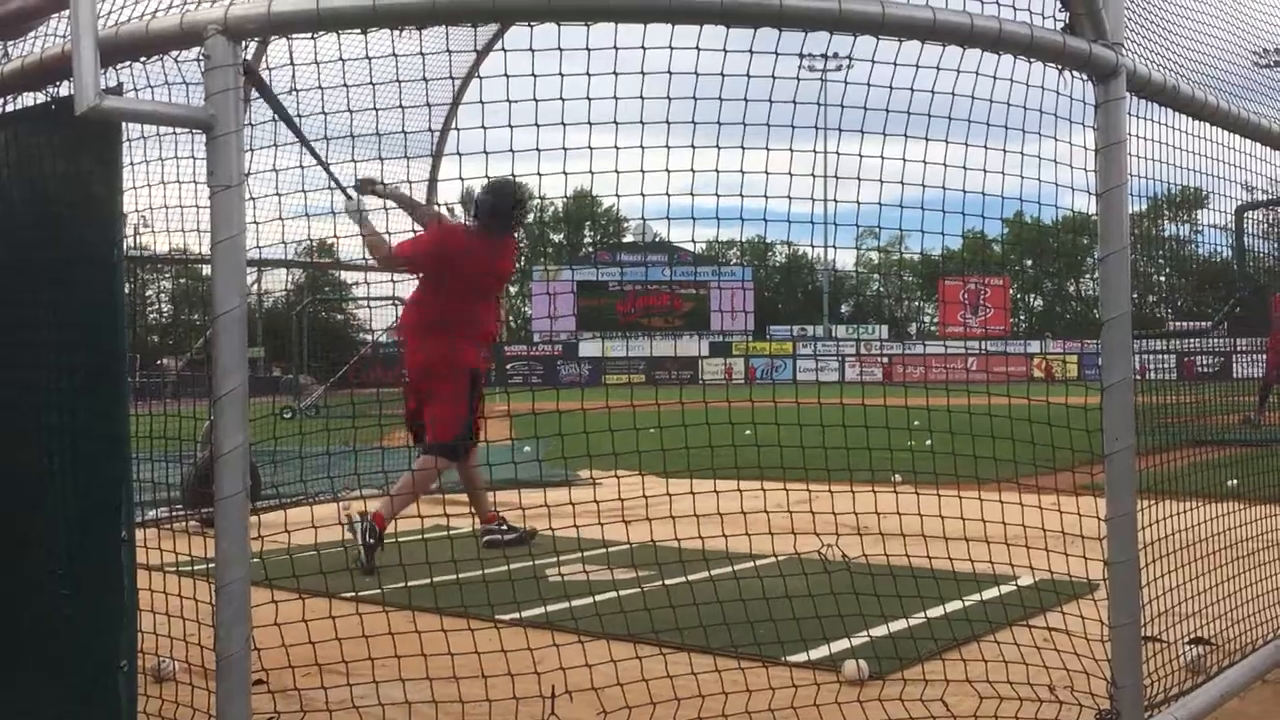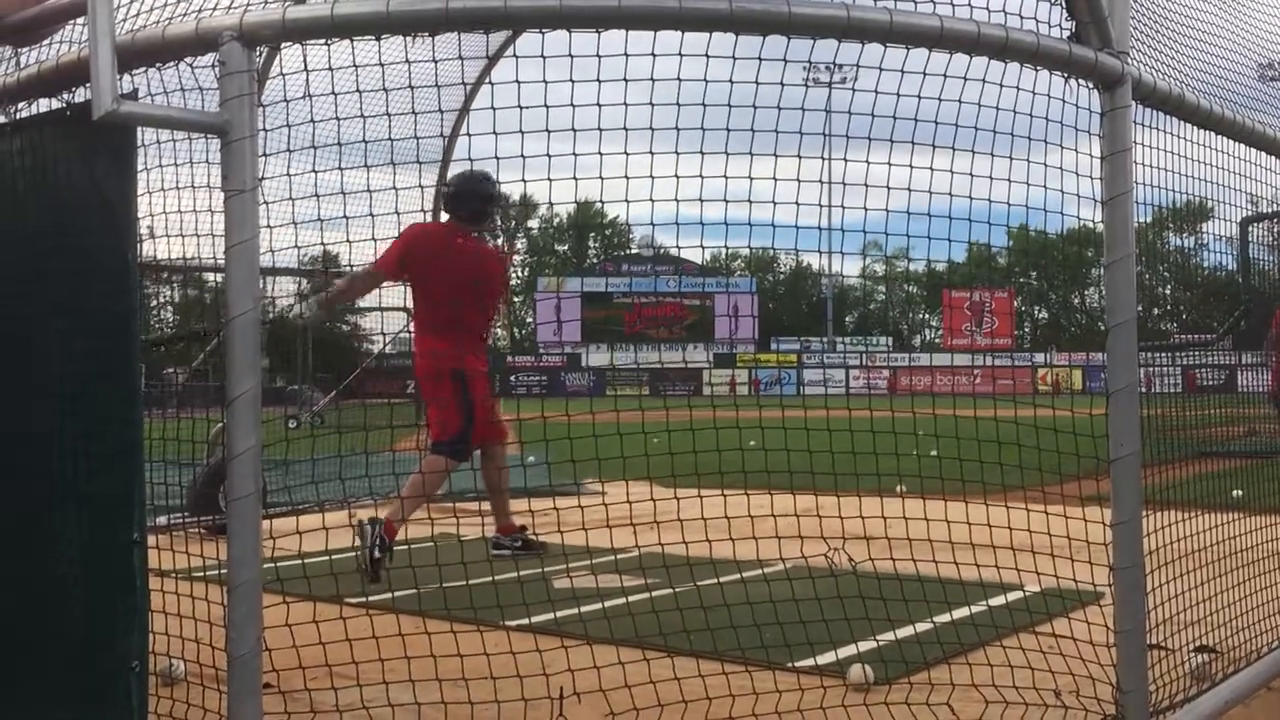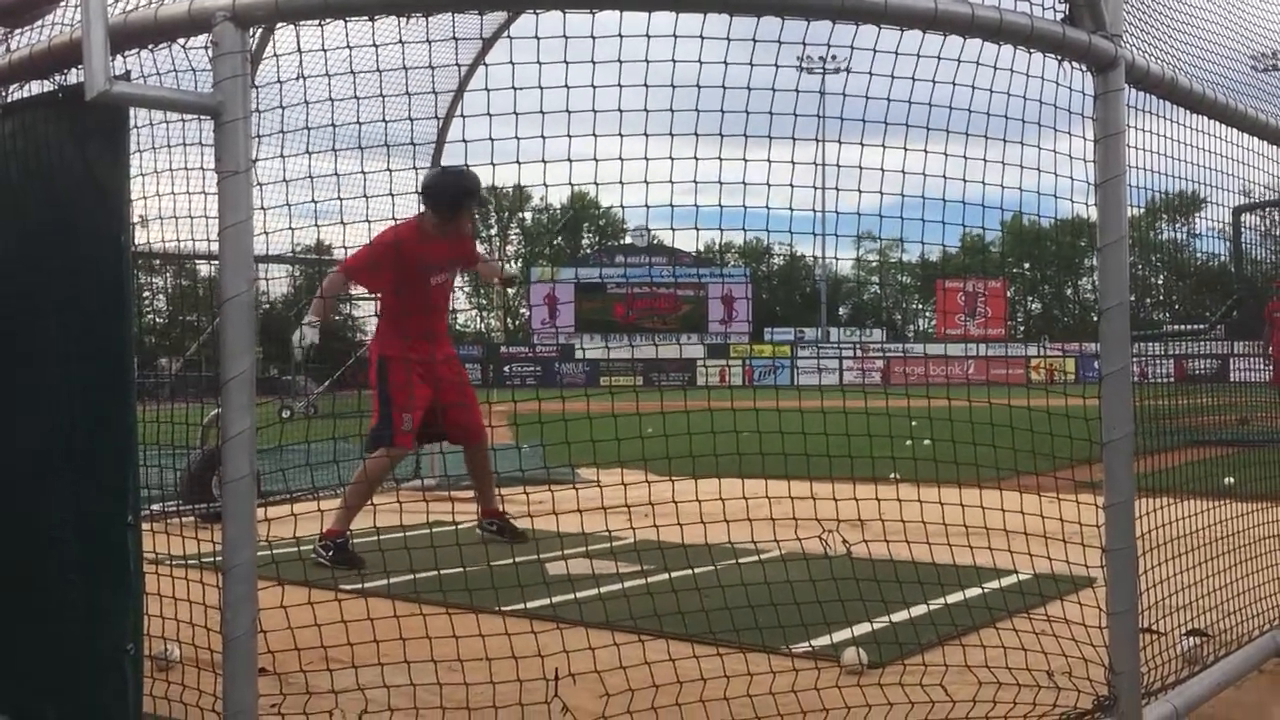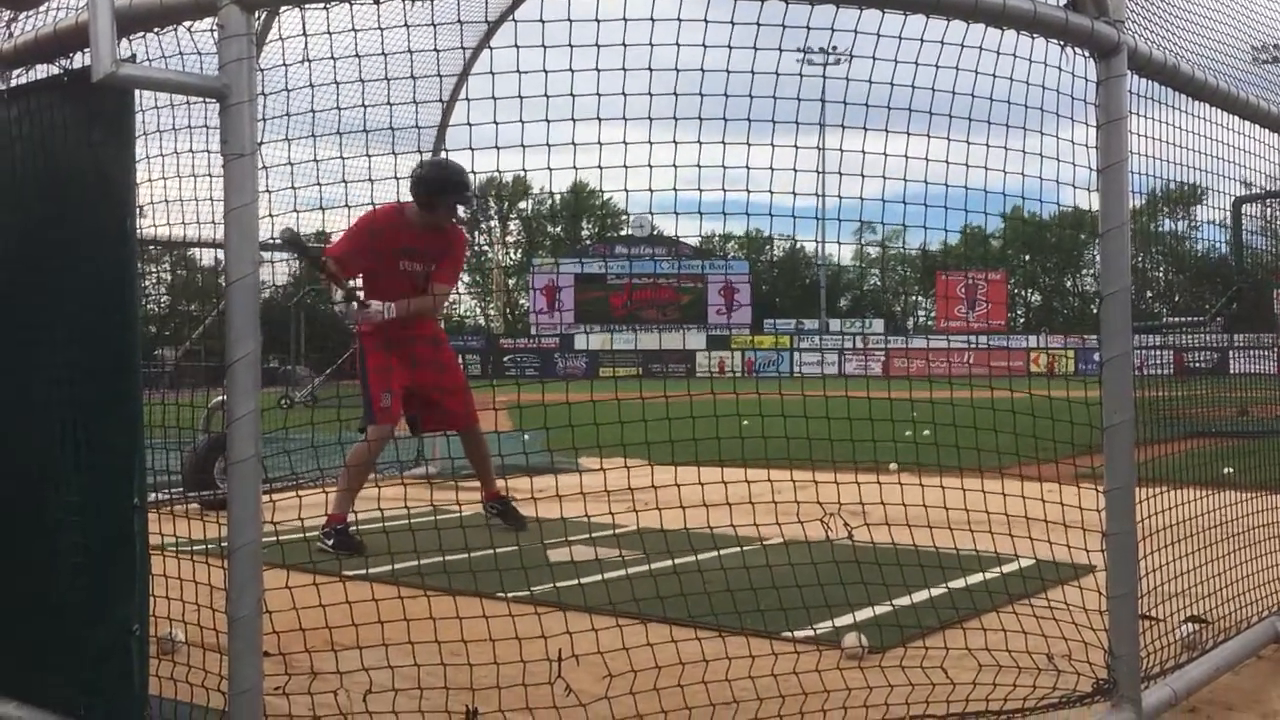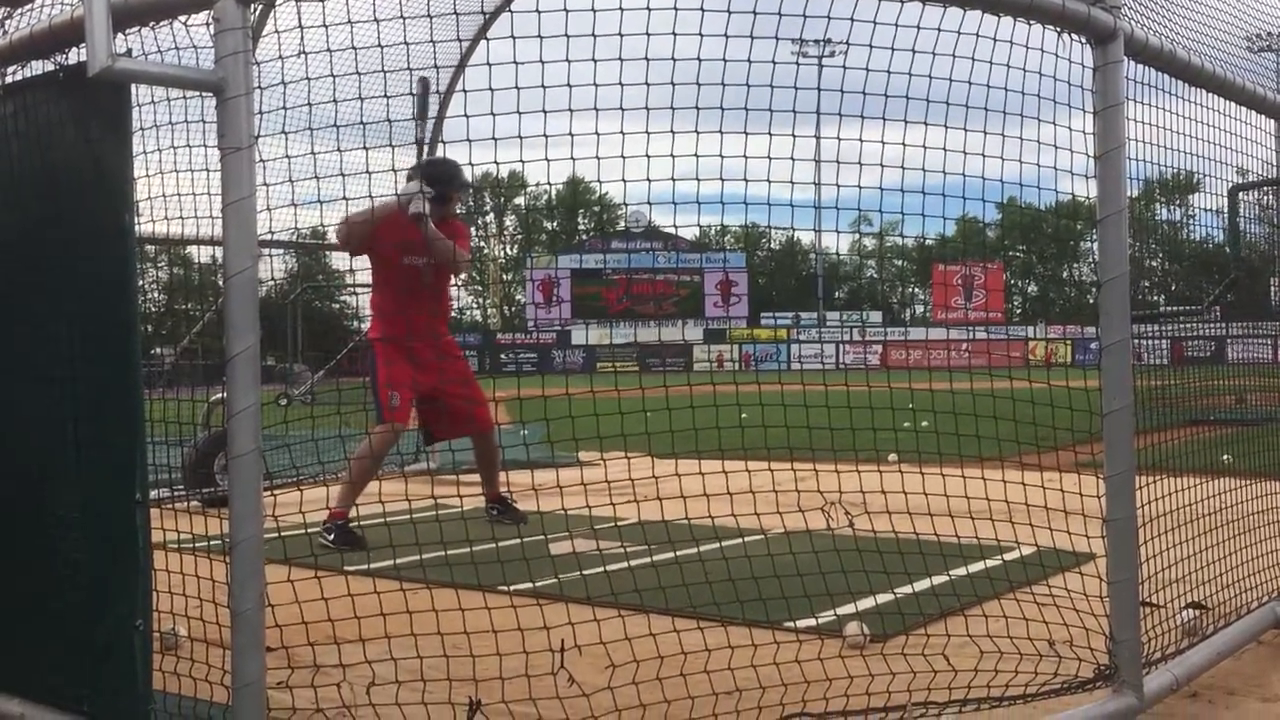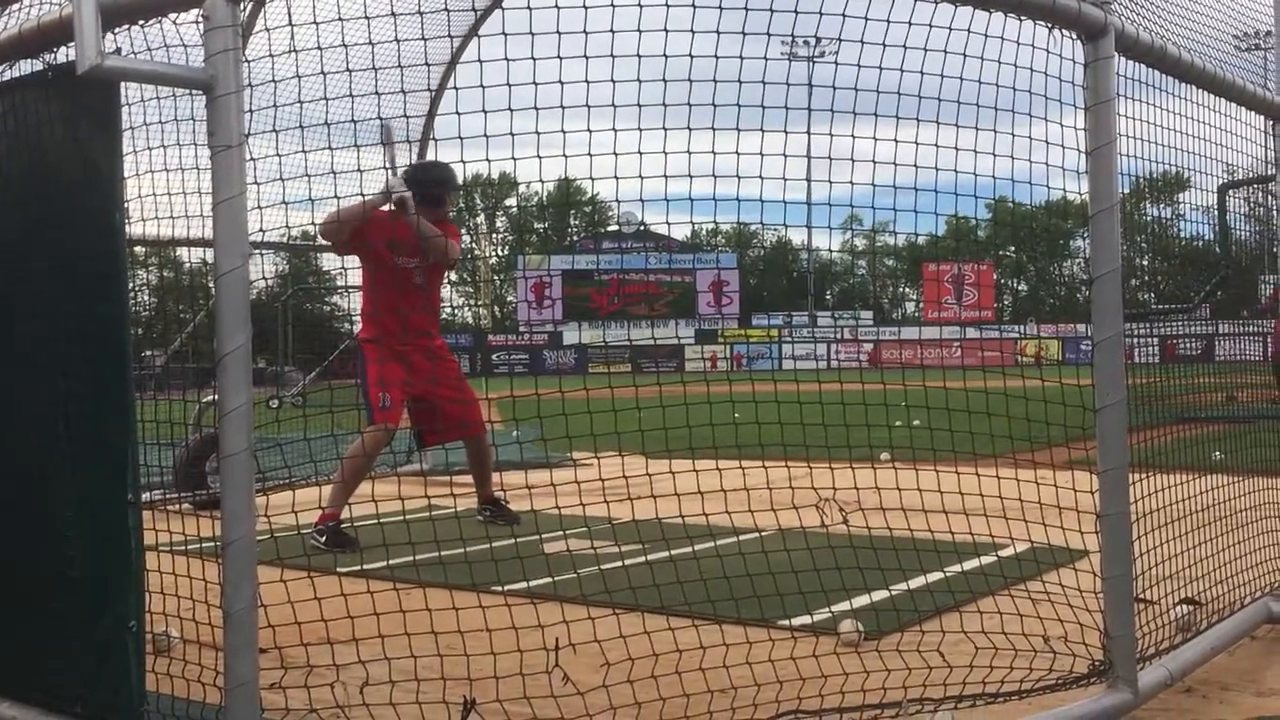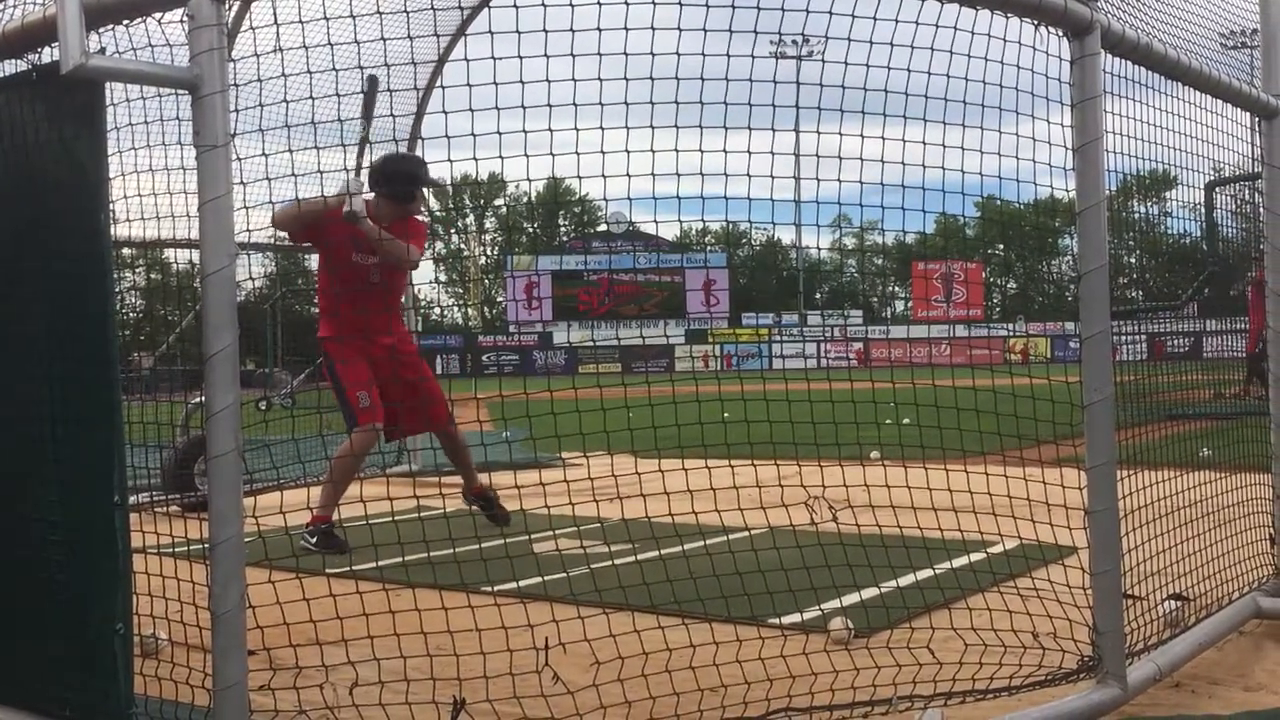
dt=0.7s
person 1, frame 1
left shoulder: (444, 239)
right shoulder: (504, 253)
left elbow: (386, 258)
left wrist: (361, 217)
right wrist: (392, 193)
left hip: (418, 352)
right hip: (461, 360)
left knee: (461, 438)
right knee: (443, 452)
left ankle: (490, 523)
right ankle: (375, 522)
person 1, frame 2
left shoulder: (419, 238)
right shoulder: (491, 258)
left elbow: (368, 278)
left wrist: (319, 303)
left hip: (432, 357)
right hip: (460, 363)
left knee: (492, 439)
right knee: (448, 452)
left ankle: (506, 532)
right ankle: (383, 529)
person 1, frame 3
left shoulder: (457, 237)
right shoulder: (398, 240)
left elbow: (474, 260)
right elbow: (341, 274)
left wrist: (499, 275)
right wrist: (313, 319)
left hip: (439, 352)
right hip: (398, 356)
left knee: (475, 433)
right knee: (393, 448)
left ankle: (490, 517)
right ankle: (331, 538)
person 1, frame 4
left shoulder: (453, 237)
right shoulder: (378, 223)
left elbow: (436, 299)
right elbow: (329, 262)
left wrist: (392, 308)
left hip: (427, 340)
right hip: (381, 340)
left knee: (467, 421)
right knee: (381, 428)
left ankle: (494, 499)
right ankle: (334, 524)
person 1, frame 5
left shoulder: (455, 229)
right shoulder: (387, 224)
left elbow: (459, 265)
right elbow: (343, 234)
left wrist: (425, 224)
right wrist: (399, 203)
left hip: (438, 344)
right hip: (392, 344)
left knee: (482, 422)
right knee: (391, 427)
left ankle: (494, 500)
right ankle: (335, 519)
person 1, frame 6
left shoulder: (444, 229)
right shoulder: (376, 224)
left elbow: (449, 254)
right elbow: (328, 231)
left wrist: (409, 213)
right wrist: (382, 199)
left hip: (429, 346)
right hip: (383, 345)
left knee: (474, 425)
right knee: (381, 428)
left ankle: (487, 501)
right ankle: (326, 521)
person 1, frame 7
left shoulder: (413, 227)
right shoulder: (334, 218)
left elbow: (407, 260)
right elbow: (280, 219)
left wrist: (363, 224)
right wrist: (339, 201)
left hip: (392, 339)
right hip: (344, 340)
left knee: (441, 416)
right knee: (367, 430)
left ankle: (474, 490)
right ankle: (317, 523)
